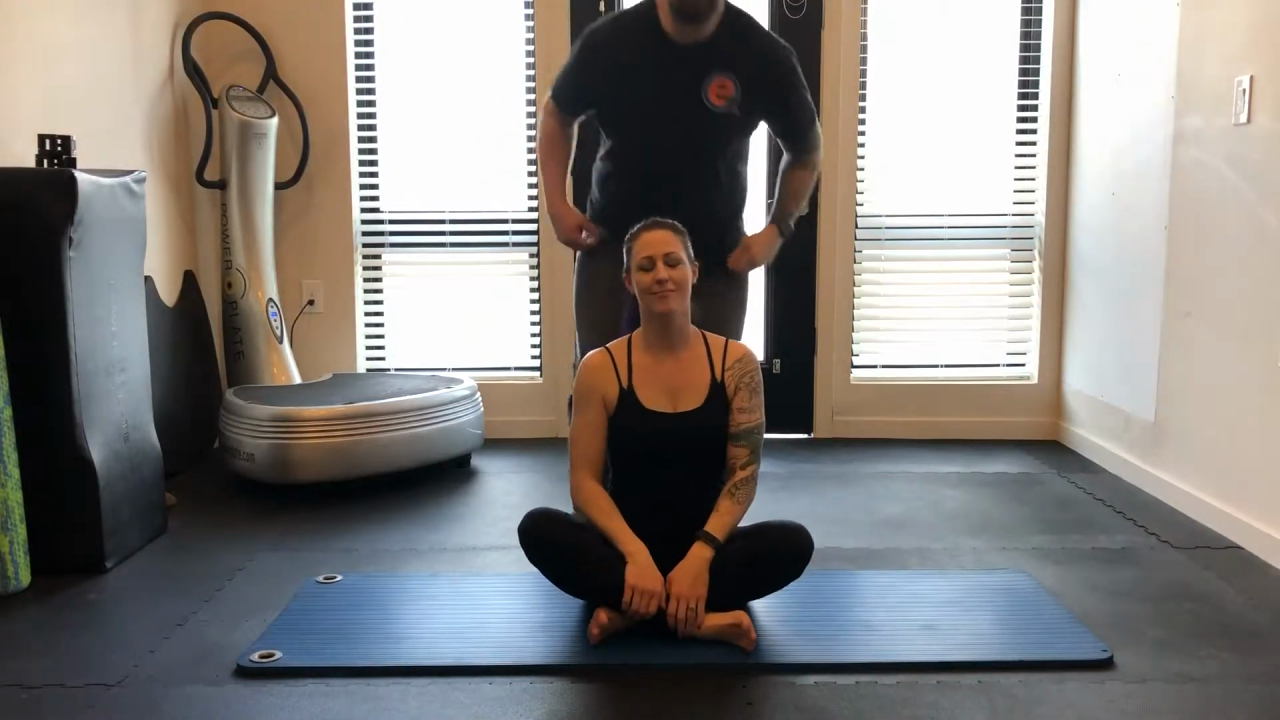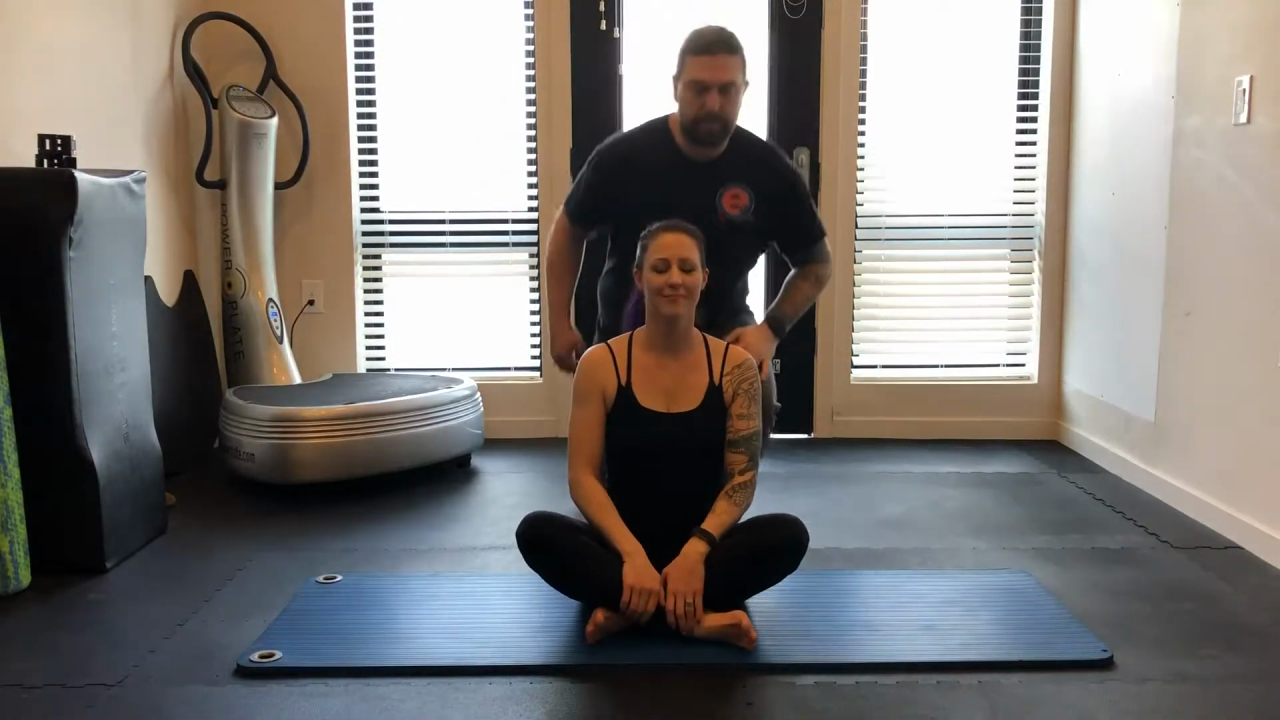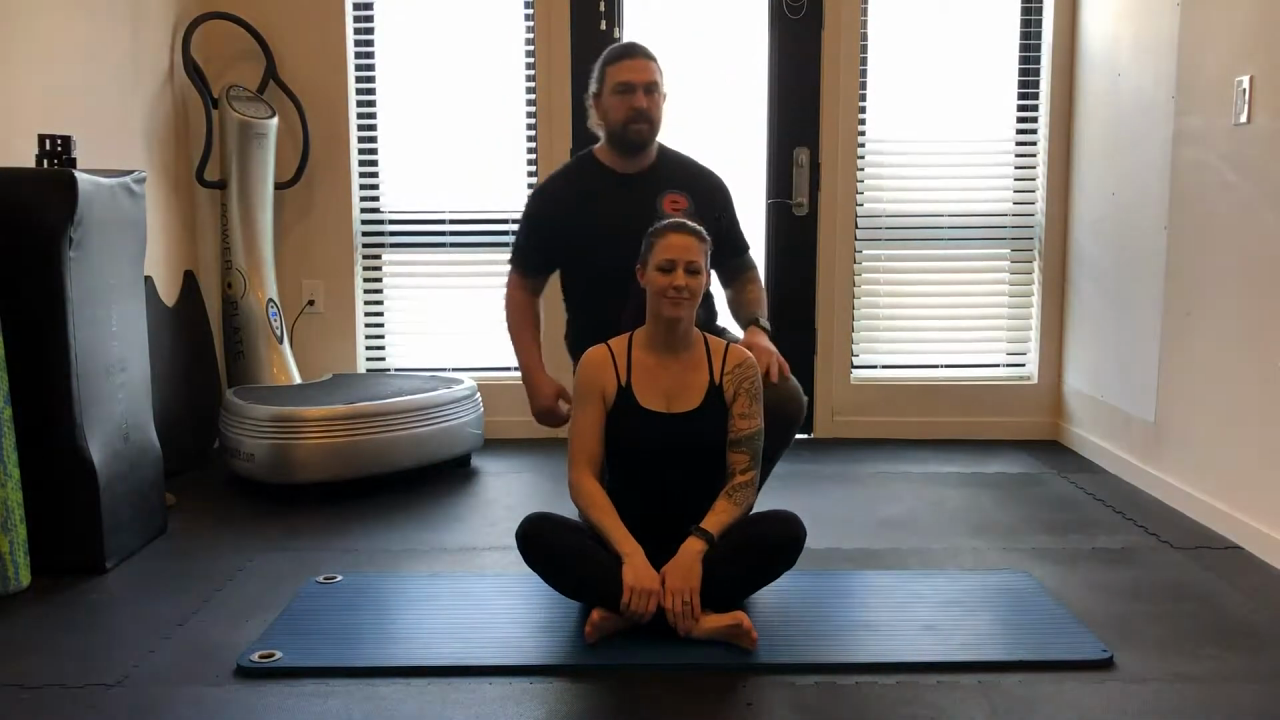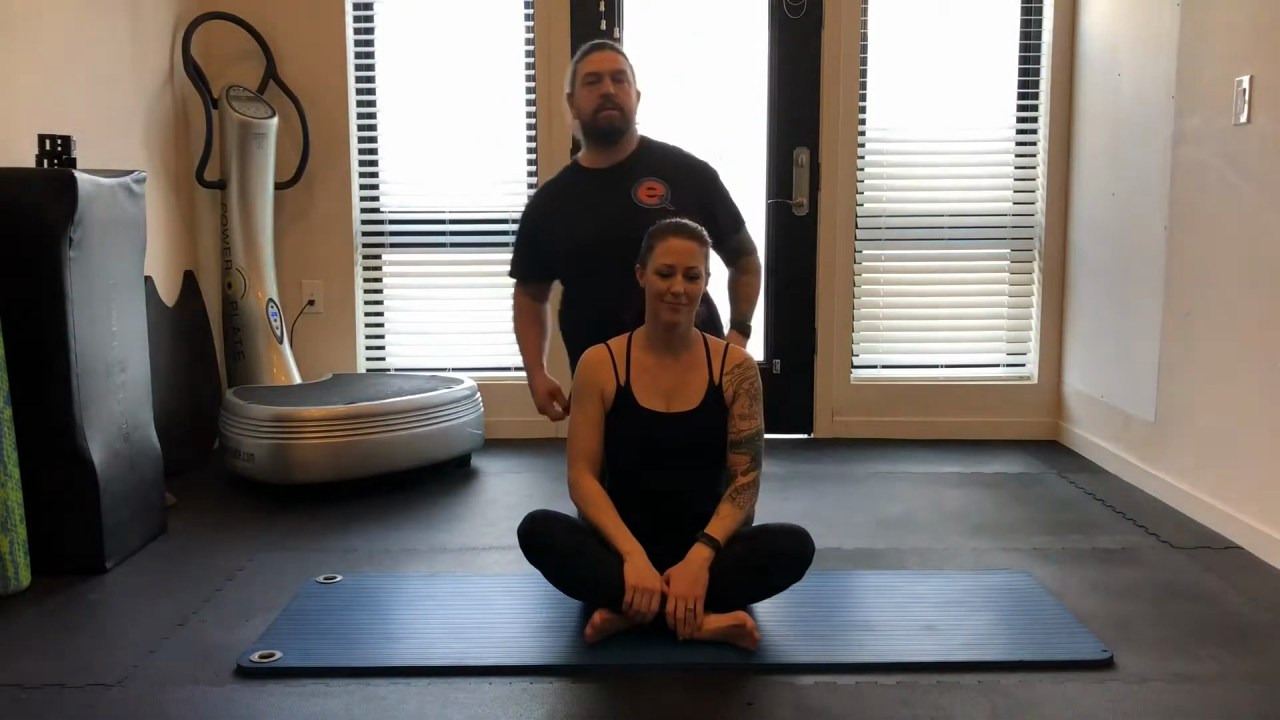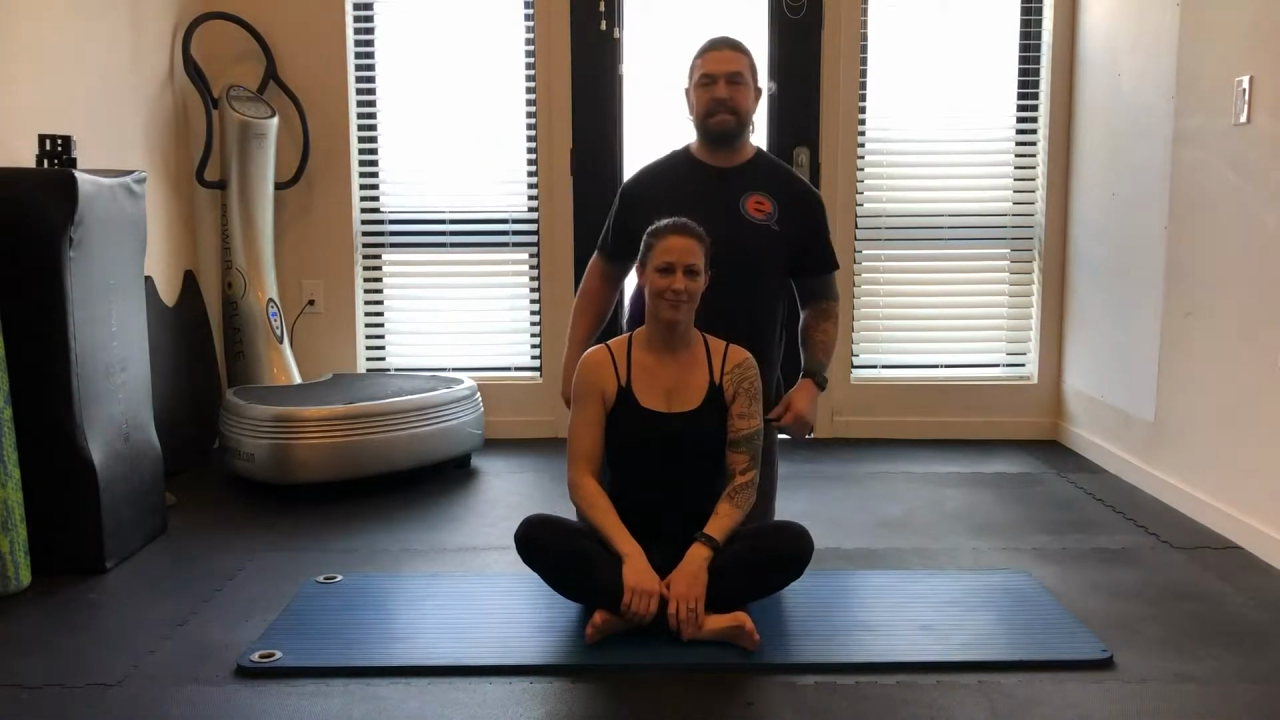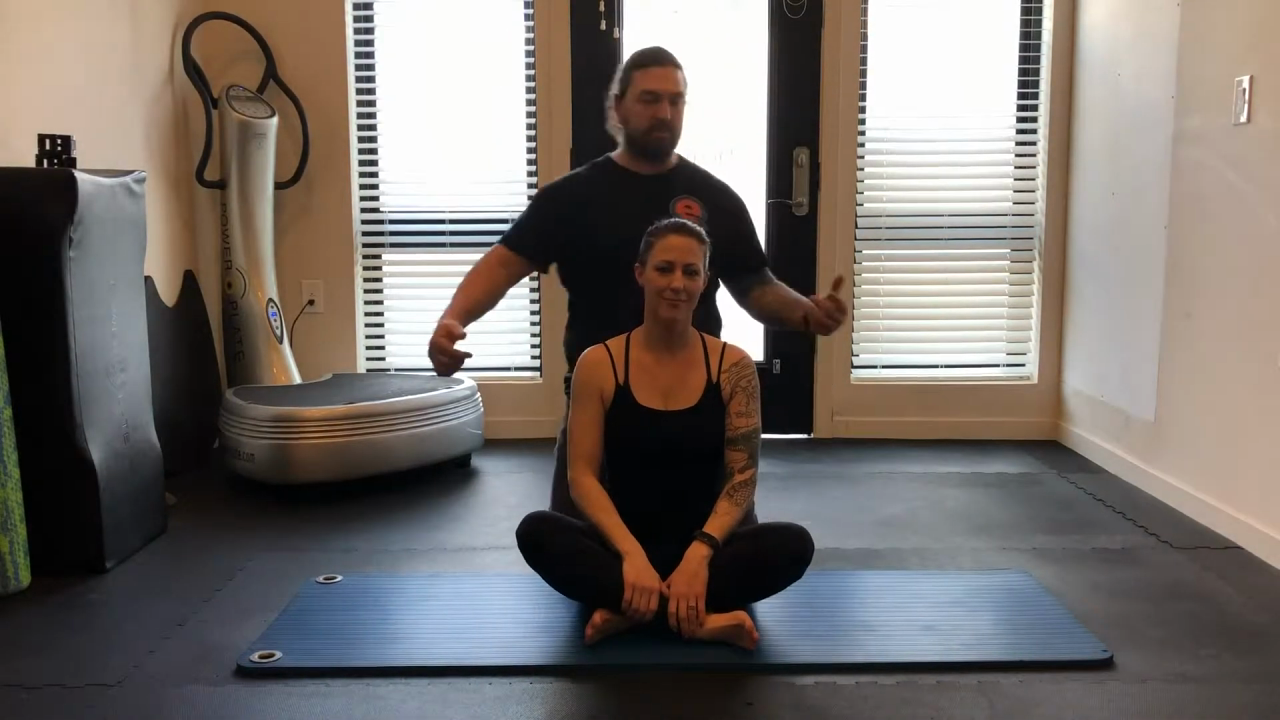
dt=0.5s
person 1, frame 1
left shoulder: (736, 362)
right shoulder: (601, 368)
left elbow: (744, 474)
right elbow: (584, 482)
left wrist: (700, 555)
right wrist: (637, 555)
left hip: (706, 547)
right hip: (627, 548)
left knee: (794, 543)
right knee: (537, 528)
left ankle: (633, 610)
right ankle: (700, 619)
person 1, frame 2
left shoulder: (735, 366)
right shoulder: (600, 364)
left elbow: (742, 479)
right elbow: (582, 477)
left wrist: (696, 550)
right wrist: (633, 555)
left hip: (704, 550)
right hip: (623, 548)
left knee: (788, 534)
right knee: (536, 531)
left ankle: (629, 609)
right ankle: (699, 617)
person 1, frame 3
left shoulder: (737, 365)
right shoulder: (600, 364)
left elbow: (745, 477)
right elbow: (583, 477)
left wrist: (694, 547)
right wrist: (632, 556)
left hip: (705, 549)
right hip: (624, 547)
left knee: (786, 531)
right knee: (536, 532)
left ankle: (630, 609)
right ankle: (698, 618)
person 1, frame 4
left shoulder: (736, 367)
right shoulder: (599, 364)
left elbow: (745, 480)
right elbow: (582, 477)
left wrist: (700, 556)
right wrist: (633, 555)
left hip: (704, 549)
right hip: (624, 549)
left knee: (794, 546)
right knee: (537, 530)
left ankle: (631, 610)
right ankle: (702, 619)
person 1, frame 5
left shoulder: (736, 366)
right shoulder: (600, 365)
left elbow: (744, 479)
right elbow: (582, 478)
left wrist: (699, 555)
right wrist: (632, 556)
left hip: (706, 547)
right hip: (625, 547)
left knee: (793, 542)
right knee: (535, 535)
left ankle: (629, 610)
right ankle: (702, 620)
person 1, frame 6
left shoulder: (733, 366)
right shoulder: (598, 364)
left elbow: (742, 478)
right elbow: (582, 477)
left wrist: (699, 554)
right wrist: (632, 555)
left hip: (704, 549)
right hip: (624, 549)
left knee: (793, 544)
right knee: (536, 532)
left ankle: (630, 610)
right ankle: (703, 619)
person 2, frame 1
left shoulder: (763, 55)
right shoulder: (609, 41)
left elbow: (805, 152)
right elbow: (557, 115)
left wrist: (776, 230)
right wrist: (557, 204)
left hip: (715, 252)
right hip: (615, 239)
person 2, frame 2
left shoulder: (769, 171)
right shoulder: (621, 159)
left elbow: (816, 264)
right elbow: (569, 230)
left wrist: (771, 329)
right wrist: (560, 324)
left hip: (720, 327)
right hip: (628, 335)
person 2, frame 3
left shoulder: (700, 185)
right shoulder: (559, 194)
left elbow: (740, 275)
right elbow: (523, 288)
left wrist: (756, 329)
right wrist: (535, 377)
left knee: (783, 401)
person 2, frame 4
left shoulder: (687, 175)
right shoulder: (550, 203)
left elbow: (744, 257)
right elbow: (530, 293)
left wrist: (739, 333)
right wrist: (536, 374)
person 2, frame 5
left shoulder: (791, 195)
right shoulder: (649, 186)
left elbow: (821, 301)
right elbow: (606, 271)
left wrist: (812, 382)
right wrist: (575, 359)
person 2, frame 6
left shoulder: (714, 198)
right shoulder: (572, 196)
left elbow: (756, 286)
right elbow: (505, 262)
left wrist: (806, 313)
right wrist: (452, 319)
